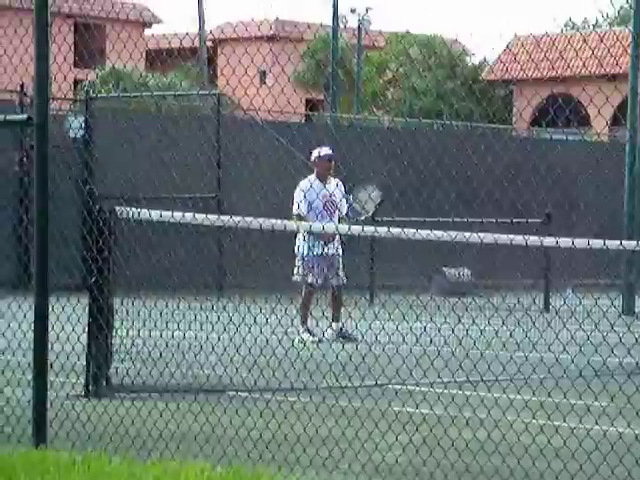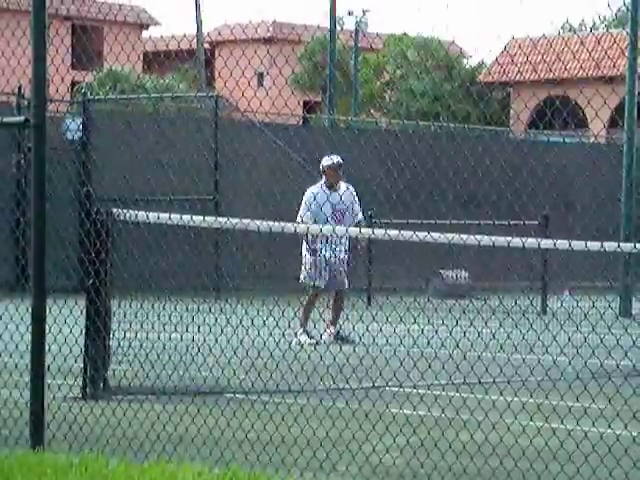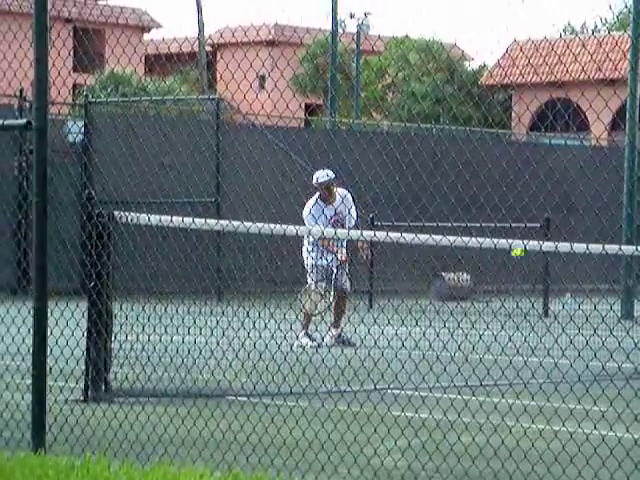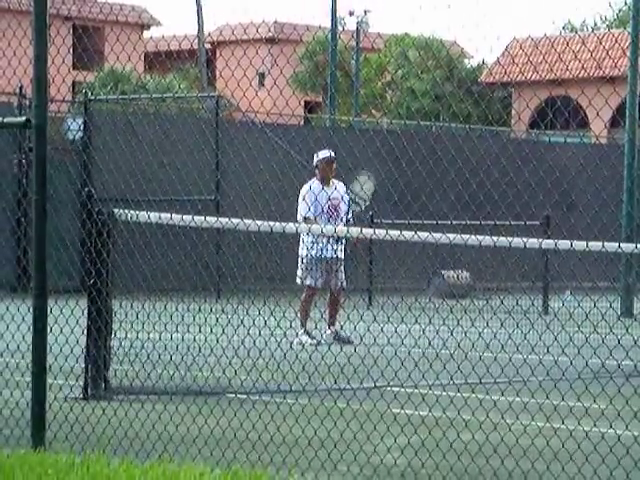
dt=0.5s
person 1, frame 1
left shoulder: (337, 185)
right shoulder: (305, 187)
right elbow: (299, 217)
left wrist: (336, 232)
right wrist: (319, 234)
left hip: (333, 246)
right hip: (311, 247)
left knee: (337, 287)
right knee: (309, 288)
left ankle: (336, 327)
right ankle: (303, 328)
person 1, frame 2
left shoulder: (348, 191)
right shoulder: (313, 194)
left elbow: (357, 220)
right elbow: (303, 223)
right wrist: (309, 245)
left hip: (340, 251)
right hip: (317, 252)
left knee: (340, 290)
right knee: (315, 290)
left ankle: (332, 330)
right ankle: (302, 330)
person 1, frame 3
left shoulder: (345, 196)
right shoulder: (312, 208)
left elbow: (352, 223)
right elbow: (322, 240)
left wrist: (360, 242)
right wrist: (337, 254)
left hip: (340, 255)
right hip: (318, 254)
left knee: (343, 292)
left ankle: (334, 333)
right ankle: (303, 333)
person 1, frame 4
left shoulder: (340, 188)
right shoulder: (310, 189)
left elbow: (345, 217)
right elbow: (306, 220)
right wrist: (328, 232)
left hip: (336, 249)
right hip: (314, 250)
left knee: (337, 290)
right knee: (311, 289)
left ankle: (331, 330)
right ankle: (302, 331)
